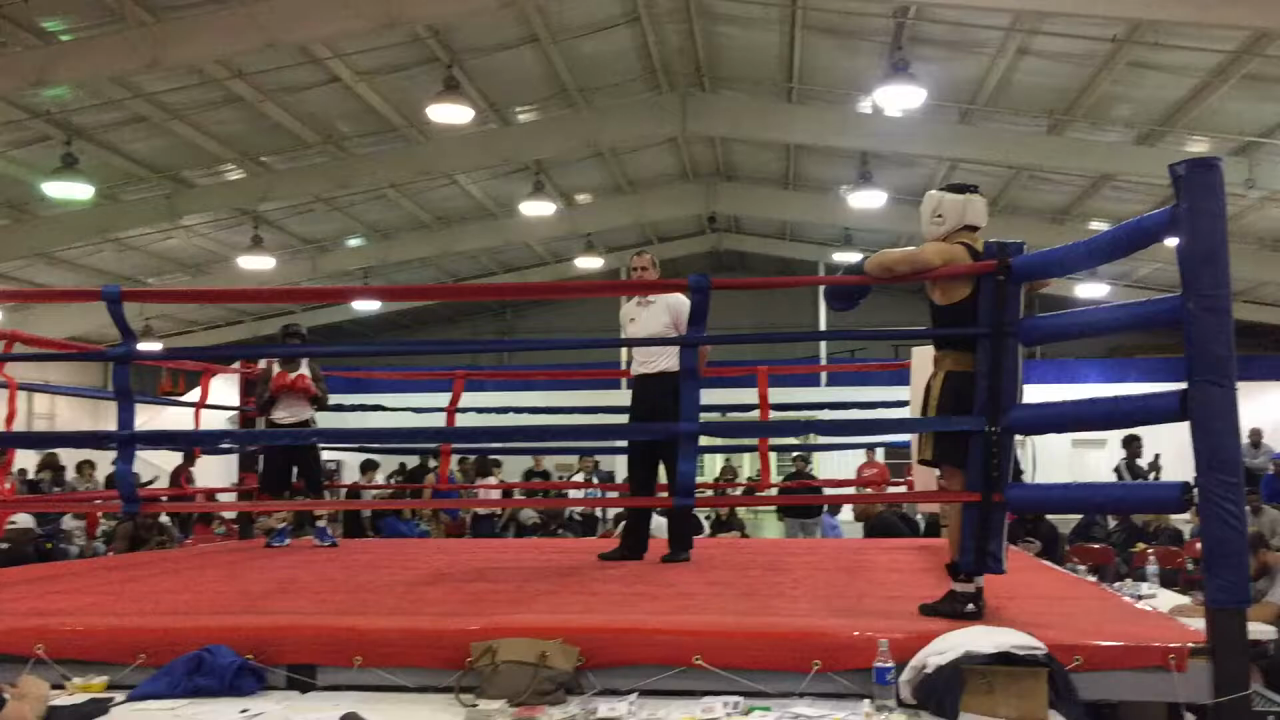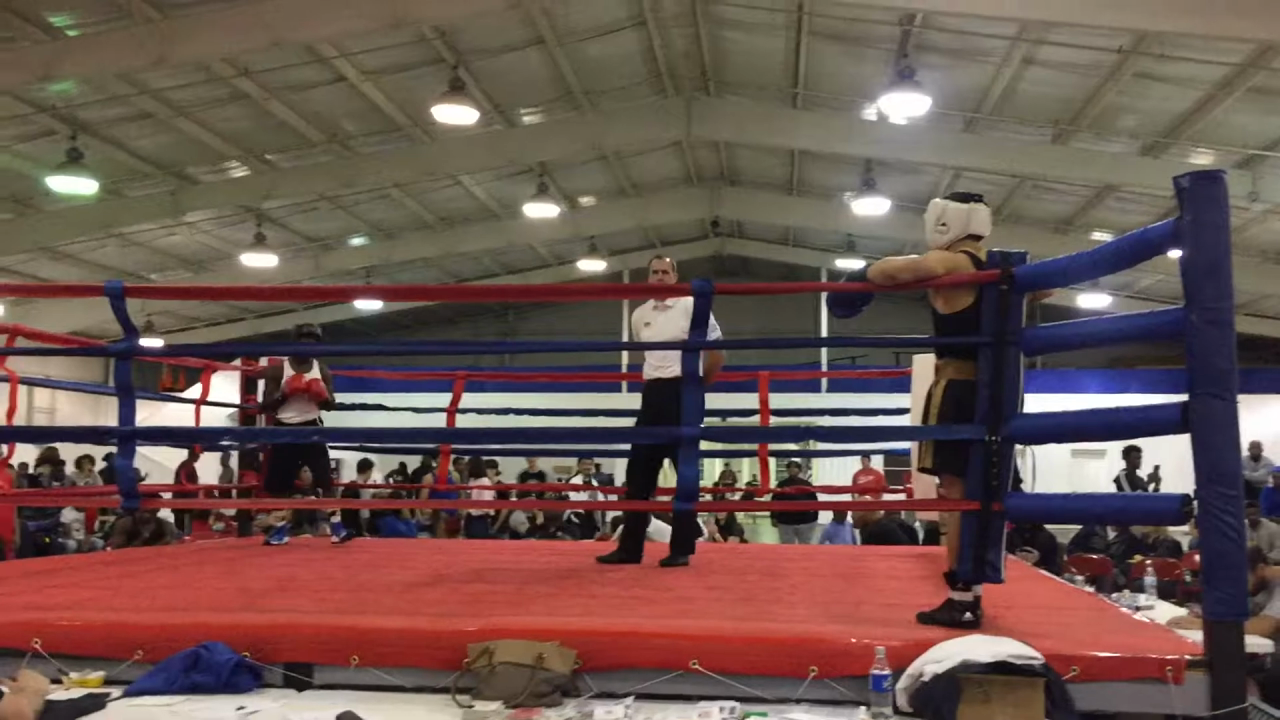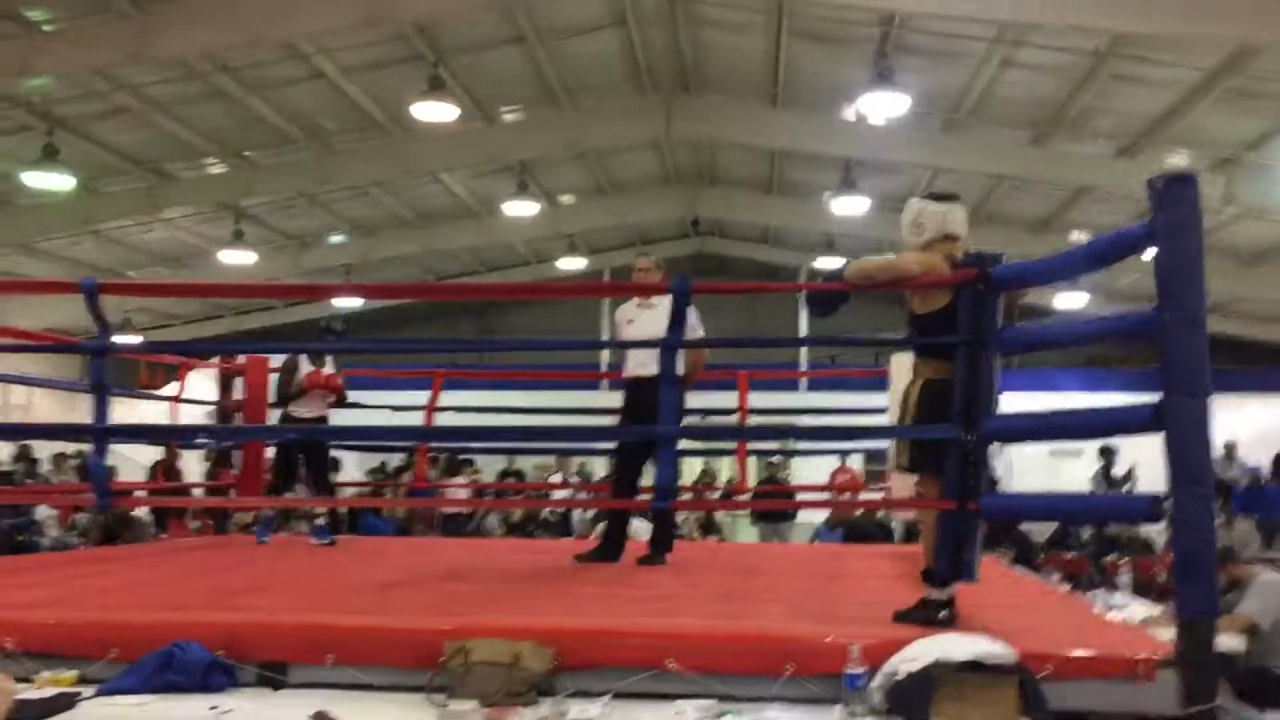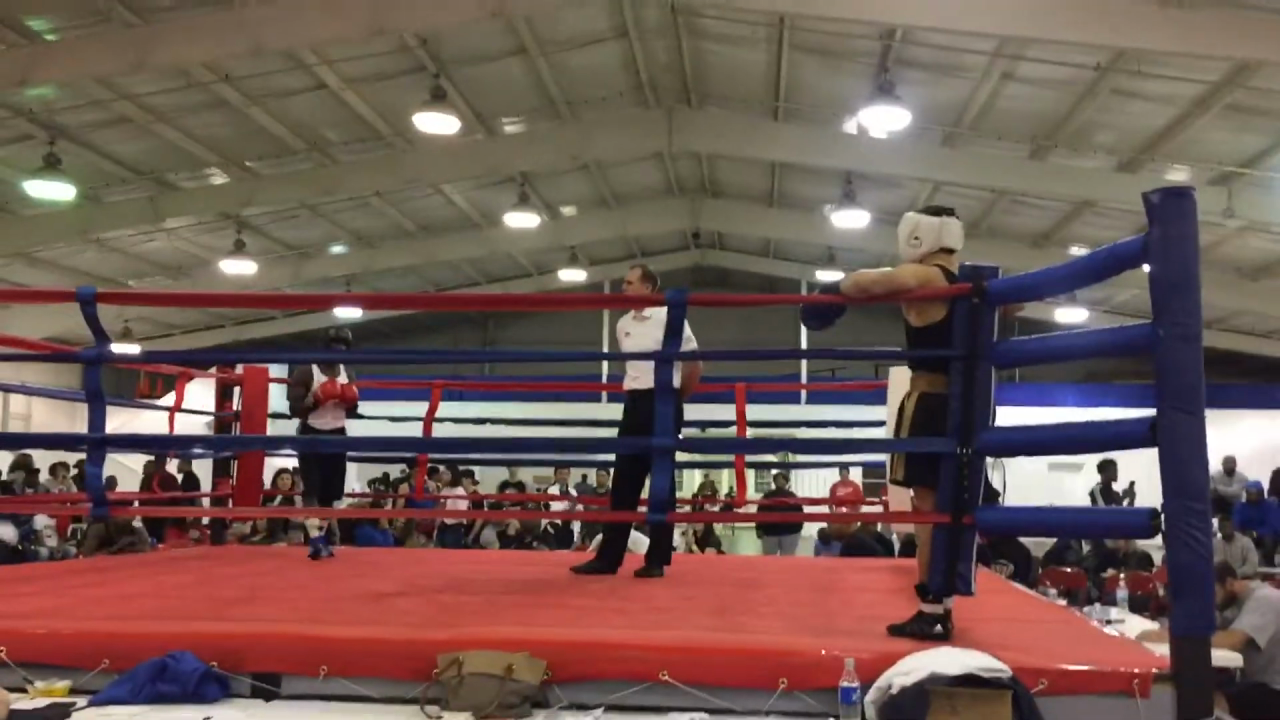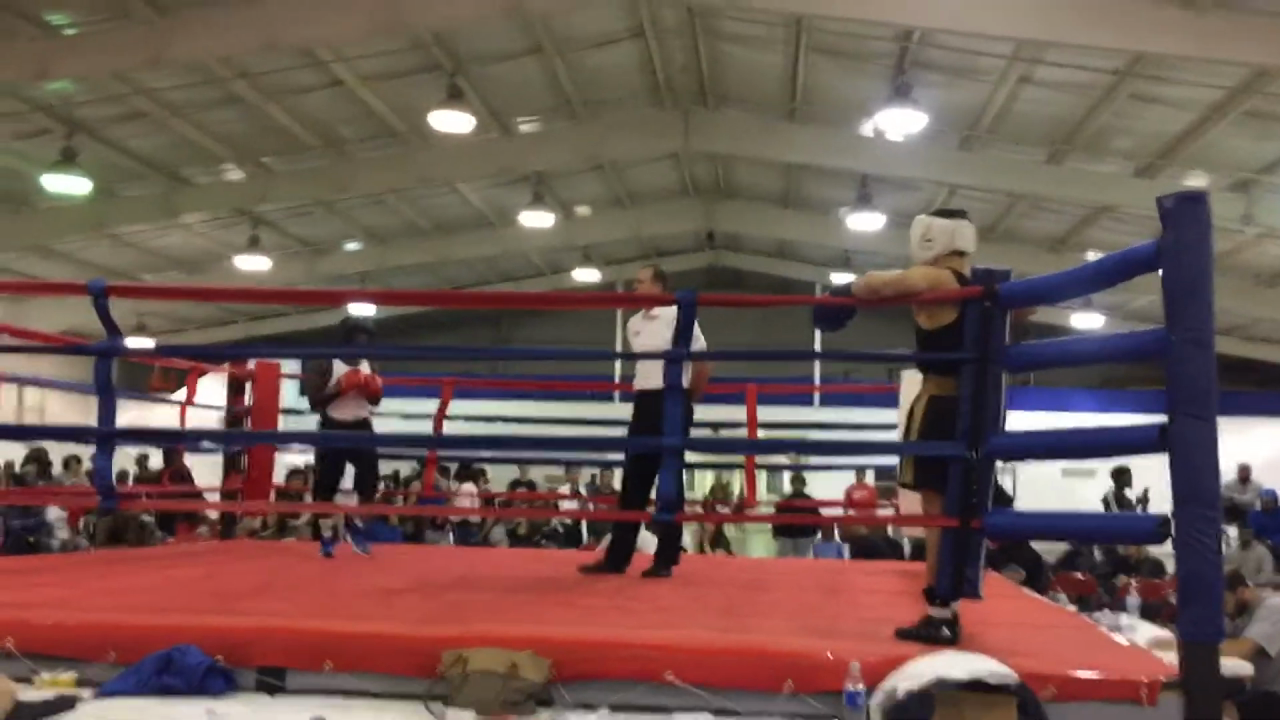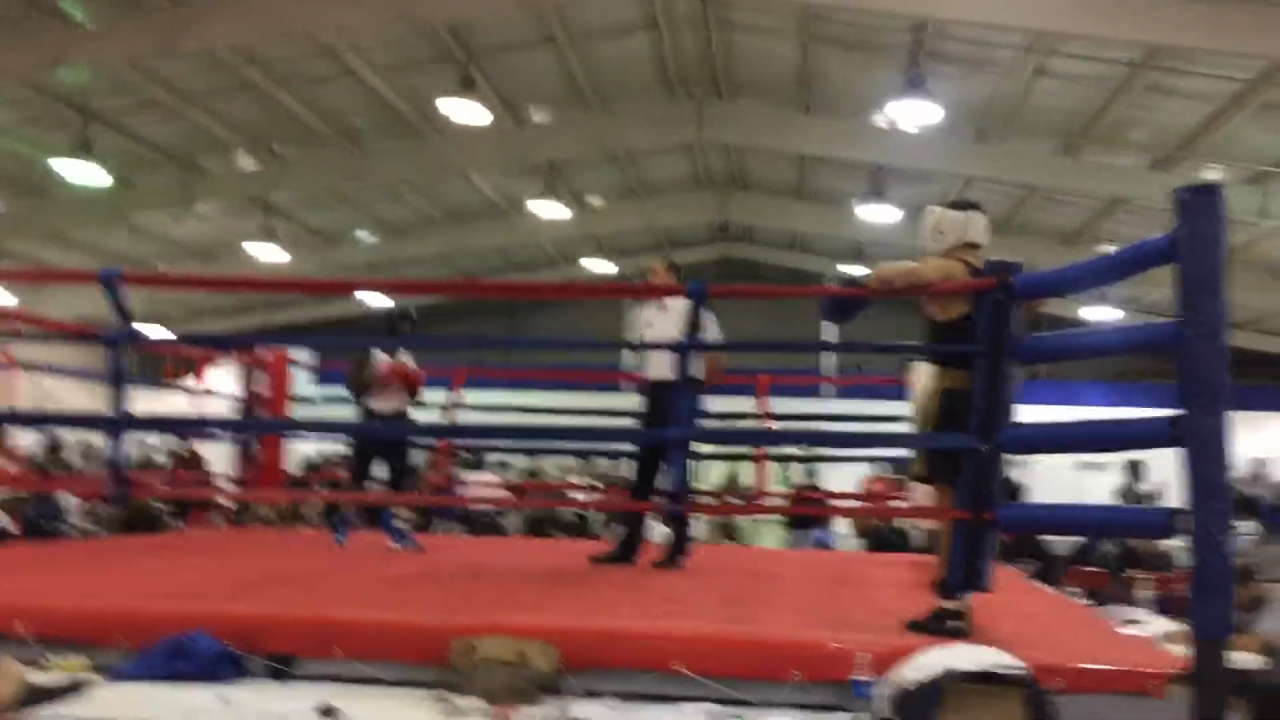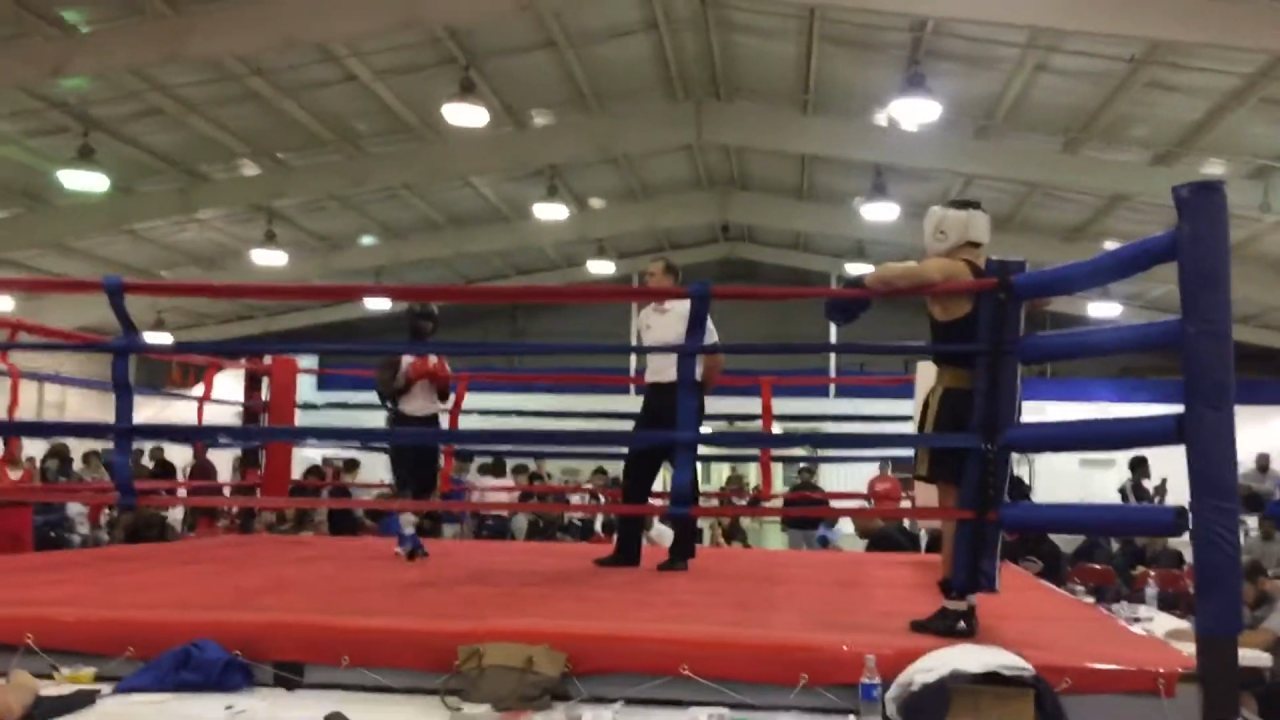
dt=0.4s
person 1, frame 1
left shoulder: (945, 256)
left elbow: (877, 264)
right elbow: (1038, 277)
left wrist: (855, 274)
left hip: (954, 380)
left knee: (955, 481)
left ankle: (964, 590)
right ankle: (972, 584)
person 1, frame 2
left shoulder: (948, 265)
left elbow: (880, 272)
right elbow: (1039, 287)
left wrist: (859, 281)
left hip: (958, 391)
left knee: (956, 489)
left ankle: (962, 599)
right ankle: (970, 593)
person 1, frame 3
left shoulder: (925, 265)
left elbow: (862, 271)
left wrist: (837, 281)
left hip: (933, 388)
left knee: (932, 488)
left ankle: (937, 596)
right ankle: (945, 591)
person 1, frame 4
left shoulder: (920, 278)
left elbow: (861, 283)
left wrist: (834, 292)
left hip: (928, 402)
left knee: (926, 502)
left ankle: (931, 612)
right ankle: (939, 606)
person 1, frame 5
left shoulder: (932, 280)
left elbow: (873, 285)
left wrist: (842, 295)
left hip: (939, 405)
left knee: (936, 505)
left ankle: (938, 615)
right ankle: (946, 609)
person 1, frame 6
left shoulder: (943, 272)
left elbow: (885, 276)
left hip: (951, 398)
left knee: (951, 498)
left ankle: (951, 606)
right ankle: (958, 599)
person 1, frame 7
left shoulder: (945, 273)
left elbow: (884, 278)
left wrist: (857, 289)
left hip: (953, 398)
left knee: (951, 500)
left ankle: (953, 609)
right ankle: (962, 603)
person 2, frame 1
left shoulder: (675, 302)
right shoulder: (626, 311)
left elbow: (700, 346)
left wrist: (685, 379)
left hip: (670, 388)
right hip: (642, 390)
left knee: (676, 465)
right knee: (639, 467)
left ankle: (681, 545)
right ankle: (633, 543)
person 2, frame 2
left shoulder: (692, 307)
right shoulder: (640, 315)
left elbow: (716, 352)
left wrist: (697, 384)
right wrist: (654, 377)
left hip: (683, 393)
right hip: (653, 393)
right knee: (639, 468)
left ankle: (682, 548)
right ankle: (630, 546)
person 2, frame 3
left shoulder: (677, 307)
right shoulder: (623, 312)
left elbow: (699, 351)
right wrist: (633, 376)
left hip: (664, 391)
right hip: (634, 391)
right knee: (625, 467)
left ankle: (660, 546)
right ankle: (610, 544)
person 2, frame 4
left shoulder: (668, 317)
right shoulder: (623, 325)
left elbow: (694, 365)
left wrist: (674, 398)
right wrist: (635, 391)
left hip: (661, 404)
right hip: (634, 404)
right knee: (624, 480)
left ankle: (657, 560)
right ankle: (608, 557)
person 2, frame 5
left shoulder: (679, 317)
right shoulder: (633, 323)
left elbow: (702, 364)
left wrist: (686, 398)
right wrist: (641, 391)
right hip: (644, 403)
right knee: (634, 478)
left ankle: (665, 559)
right ankle: (617, 556)
person 2, frame 6
left shoulder: (692, 309)
right shoulder: (643, 314)
left elbow: (714, 354)
left wrist: (696, 387)
right wrist: (648, 380)
left hip: (681, 393)
right hip: (655, 394)
right knee: (645, 467)
left ankle: (676, 549)
right ankle: (628, 546)
person 2, frame 7
left shoulder: (690, 310)
right shoulder: (644, 317)
left elbow: (714, 357)
left wrist: (696, 391)
right wrist: (655, 385)
left hip: (682, 397)
right hip: (654, 397)
right knee: (636, 471)
left ankle: (681, 553)
right ankle: (627, 549)
person 3, frame 1
left shoulder: (312, 369)
right shoulder: (269, 371)
left elbow: (324, 402)
right elbow: (260, 408)
left wrist: (311, 391)
right wrist: (272, 392)
left hip: (303, 428)
right hip: (277, 430)
left knee: (314, 482)
right knee: (276, 485)
left ankle: (321, 531)
right ankle: (281, 530)
person 3, frame 2
left shoulder: (322, 369)
right shoulder: (278, 369)
left elbow: (330, 404)
right elbow: (267, 405)
left wrist: (322, 396)
right wrist: (285, 393)
left hip: (312, 428)
right hip: (284, 429)
left knee: (324, 480)
right knee: (279, 483)
person 3, frame 3
left shoulder: (333, 365)
right shoulder: (294, 362)
left elbow: (339, 401)
right elbow: (280, 397)
left wrist: (339, 392)
right wrist: (302, 386)
left hip: (318, 425)
right hip: (292, 423)
left knee: (321, 479)
right knee: (281, 477)
left ankle: (320, 528)
right ankle: (266, 522)
person 3, frame 4
left shoulder: (347, 374)
right shoulder: (305, 373)
left elbow: (352, 410)
right elbow: (294, 410)
left wrist: (351, 401)
right wrist: (317, 399)
left hip: (337, 436)
right hip: (311, 435)
left knee: (329, 493)
right knee: (312, 489)
left ankle: (322, 540)
right ankle: (314, 541)
person 3, frame 5
left shoulder: (368, 365)
right shoulder: (325, 364)
left elbow: (374, 401)
right elbow: (314, 401)
left wrist: (374, 391)
right wrist: (340, 388)
left hip: (361, 427)
right hip: (334, 428)
left knee: (369, 483)
right knee: (325, 488)
left ankle: (355, 529)
right ankle: (327, 539)
person 3, frame 6
left shoulder: (408, 357)
right shoulder: (370, 354)
left elbow: (412, 395)
right elbow: (356, 390)
left wrist: (414, 382)
right wrist: (384, 379)
left hip: (397, 420)
right hip: (374, 419)
left knee: (402, 477)
right knee: (358, 474)
left ankle: (399, 533)
right ankle: (340, 522)
person 3, frame 7
left shoulder: (437, 357)
right shoulder: (395, 355)
left elbow: (444, 398)
right elbow: (383, 394)
left wrist: (443, 382)
right wrist: (410, 377)
left hip: (429, 423)
right hip: (403, 422)
left knee: (424, 485)
right knee: (406, 481)
